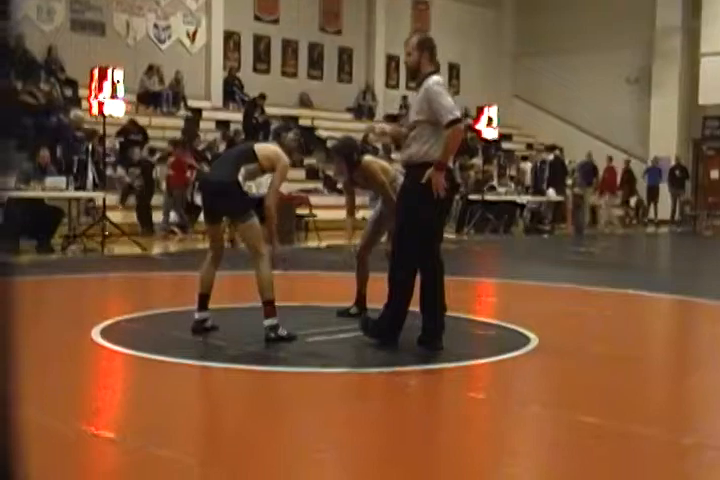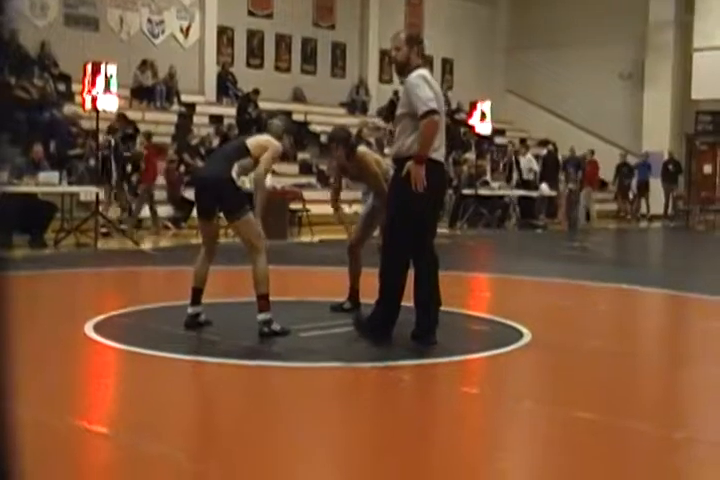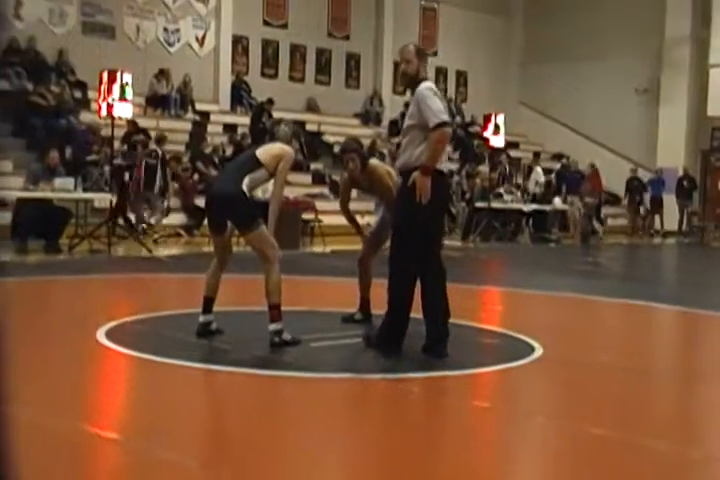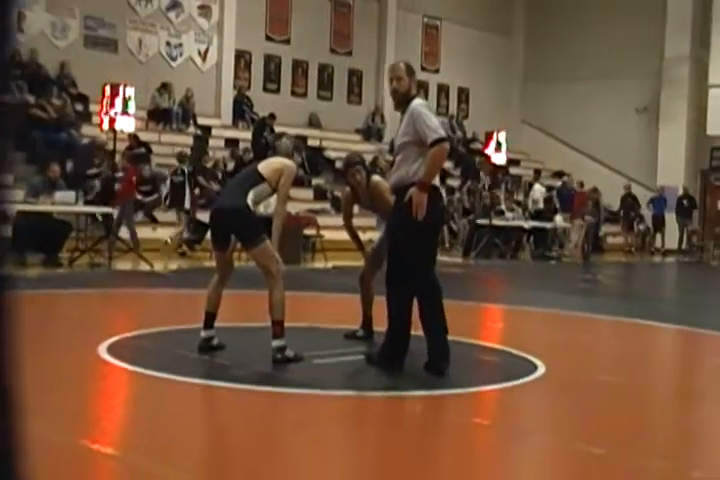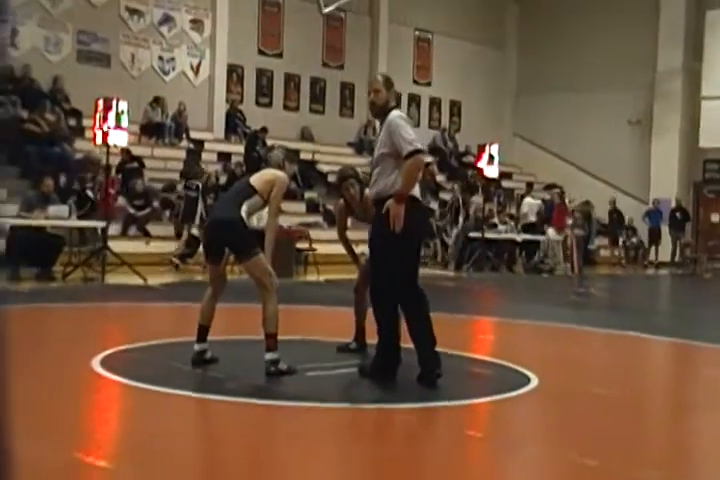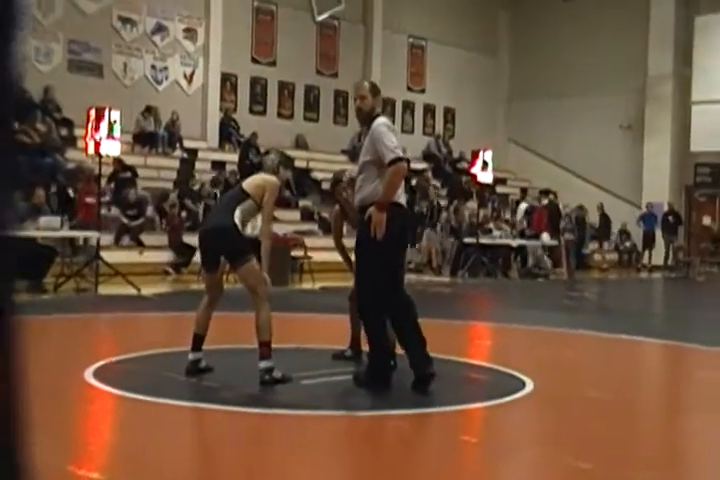
dt=0.4s
person 1, frame 1
left shoulder: (433, 86)
right shoulder: (425, 88)
left elbow: (457, 127)
left wrist: (439, 167)
right wrist: (398, 133)
left hip: (426, 178)
right hip: (423, 178)
left knee: (405, 255)
right knee: (427, 256)
left ankle: (389, 326)
right ankle: (432, 332)
person 1, frame 2
left shoulder: (415, 79)
right shoulder: (424, 80)
left elbow: (431, 119)
left wrist: (418, 160)
left hip: (415, 173)
right hip: (432, 173)
left knee: (396, 250)
right knee: (423, 250)
left ankle: (381, 322)
right ankle: (425, 327)
person 1, frame 3
left shoulder: (424, 91)
right shoulder: (420, 95)
left elbow: (443, 131)
left wrist: (425, 171)
left hip: (421, 185)
right hip: (423, 185)
left knee: (404, 262)
right knee: (429, 262)
left ankle: (391, 335)
right ankle: (436, 339)
person 1, frame 4
left shoulder: (417, 108)
right shoulder: (407, 114)
left elbow: (441, 147)
left wrist: (422, 187)
left hip: (415, 201)
right hip: (410, 201)
left knee: (401, 278)
right knee: (422, 278)
left ankle: (394, 352)
right ankle: (437, 354)
person 1, frame 5
left shoulder: (395, 120)
right shoulder: (387, 124)
left elbow: (417, 159)
left wrist: (399, 199)
left hip: (397, 213)
right hip: (392, 214)
left knee: (385, 290)
right knee: (407, 289)
left ankle: (386, 363)
right ankle: (427, 363)
person 1, frame 6
left shoulder: (379, 127)
right shoulder: (371, 131)
left elbow: (399, 166)
left wrist: (381, 206)
left hip: (381, 220)
right hip: (377, 220)
left knee: (372, 297)
right knee: (391, 295)
left ankle: (379, 370)
right ankle: (420, 365)
person 2, frame 1
left shoulder: (258, 147)
right shoulder: (282, 158)
right elbow: (269, 203)
left wrist: (232, 229)
right wrist: (274, 240)
left hip: (208, 182)
right hip: (228, 185)
left knee: (215, 252)
right knee: (261, 253)
left ankle: (201, 317)
right ankle: (271, 326)
person 2, frame 2
left shoulder: (251, 140)
right shoulder: (275, 145)
right elbow: (259, 176)
left wrist: (217, 215)
right wrist: (257, 219)
left hip: (202, 179)
right hip: (222, 182)
left knee: (208, 247)
right knee: (258, 247)
left ankle: (193, 312)
right ankle: (265, 321)
person 2, frame 3
left shoulder: (263, 149)
right shoulder: (287, 152)
right elbow: (276, 193)
left wrist: (231, 225)
right wrist: (270, 232)
left hip: (214, 194)
right hip: (234, 196)
left knee: (221, 258)
right knee: (271, 258)
left ankle: (205, 321)
right ankle: (276, 331)
person 2, frame 4
left shoulder: (265, 163)
right shoulder: (289, 165)
right elbow: (280, 207)
right wrist: (274, 245)
left hip: (219, 210)
right hip: (239, 211)
left knee: (223, 272)
right knee: (275, 273)
left ankle: (207, 337)
right ankle: (280, 348)
person 2, frame 5
left shoulder: (260, 175)
right shoulder: (280, 177)
right elbow: (271, 220)
right wrist: (267, 261)
left hip: (212, 223)
right hip: (232, 225)
left knee: (216, 287)
right knee: (268, 288)
left ankle: (200, 350)
right ankle: (272, 360)
person 2, frame 6
left shoulder: (254, 180)
right shoulder: (272, 182)
right elbow: (265, 226)
right wrist: (264, 269)
left hip: (208, 231)
right hip: (227, 231)
left knee: (212, 295)
right knee: (261, 296)
left ankle: (195, 359)
right ankle: (267, 368)
person 3, frame 1
left shoulder: (369, 166)
right shoulder: (348, 179)
left elbow: (392, 198)
right elbow: (350, 213)
left wrist: (394, 233)
right wrist: (349, 240)
right hip: (385, 202)
right knee: (362, 252)
right ankle: (360, 303)
person 3, frame 2
left shoulder: (363, 157)
right shoulder: (338, 167)
left elbow: (383, 189)
right elbow: (334, 201)
right wrist: (347, 228)
right hip: (375, 197)
right knee: (353, 247)
right ankle: (353, 299)
person 3, frame 3
left shoulder: (375, 169)
right shoulder: (347, 179)
left elbow: (394, 199)
right elbow: (344, 207)
right wrist: (361, 232)
right hip: (387, 208)
right knee: (364, 259)
right ankle: (364, 310)
person 3, frame 4
left shoulder: (377, 185)
right shoulder: (349, 194)
right elbow: (348, 223)
right wrist: (362, 249)
right knee: (365, 276)
right ankle: (366, 327)
person 3, frame 5
left shoulder: (371, 198)
right shoulder: (342, 206)
right elbow: (342, 234)
right wrist: (357, 261)
right knee: (360, 288)
right ankle: (359, 340)
person 3, frame 6
right shoulder: (338, 212)
right elbow: (338, 242)
right wrist: (353, 268)
right knee: (355, 296)
left ankle: (390, 353)
right ankle: (355, 347)
